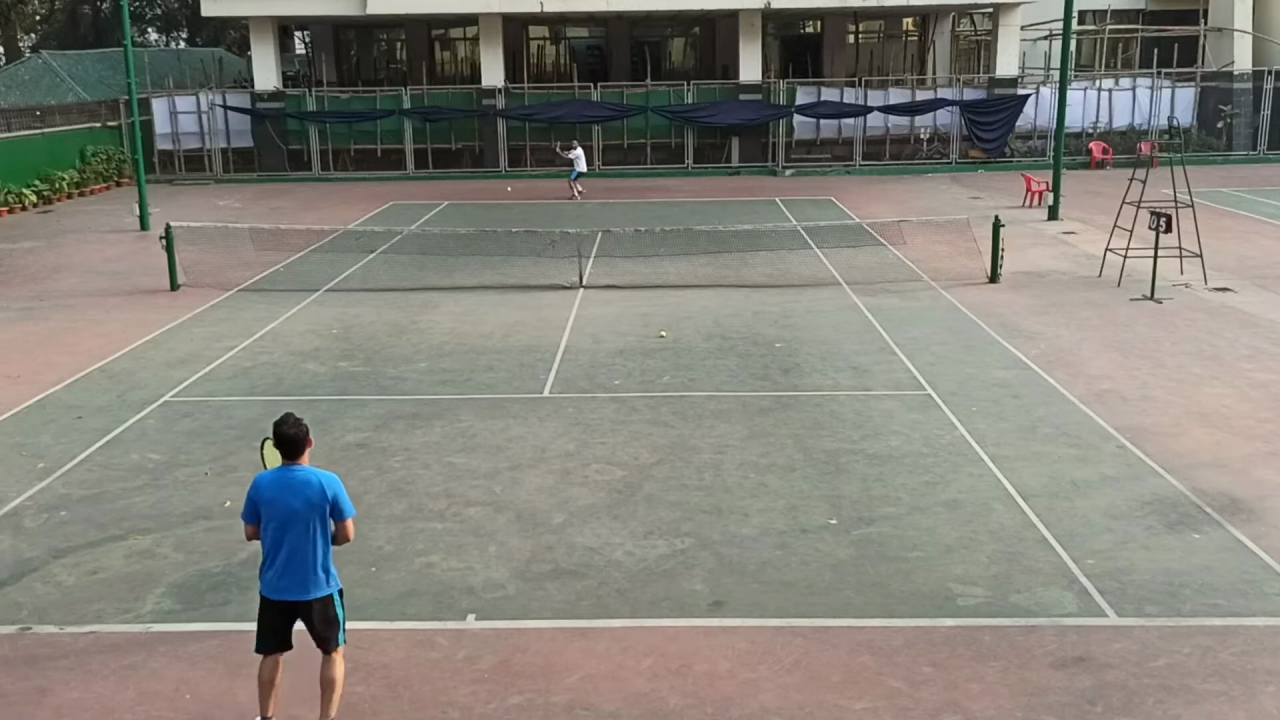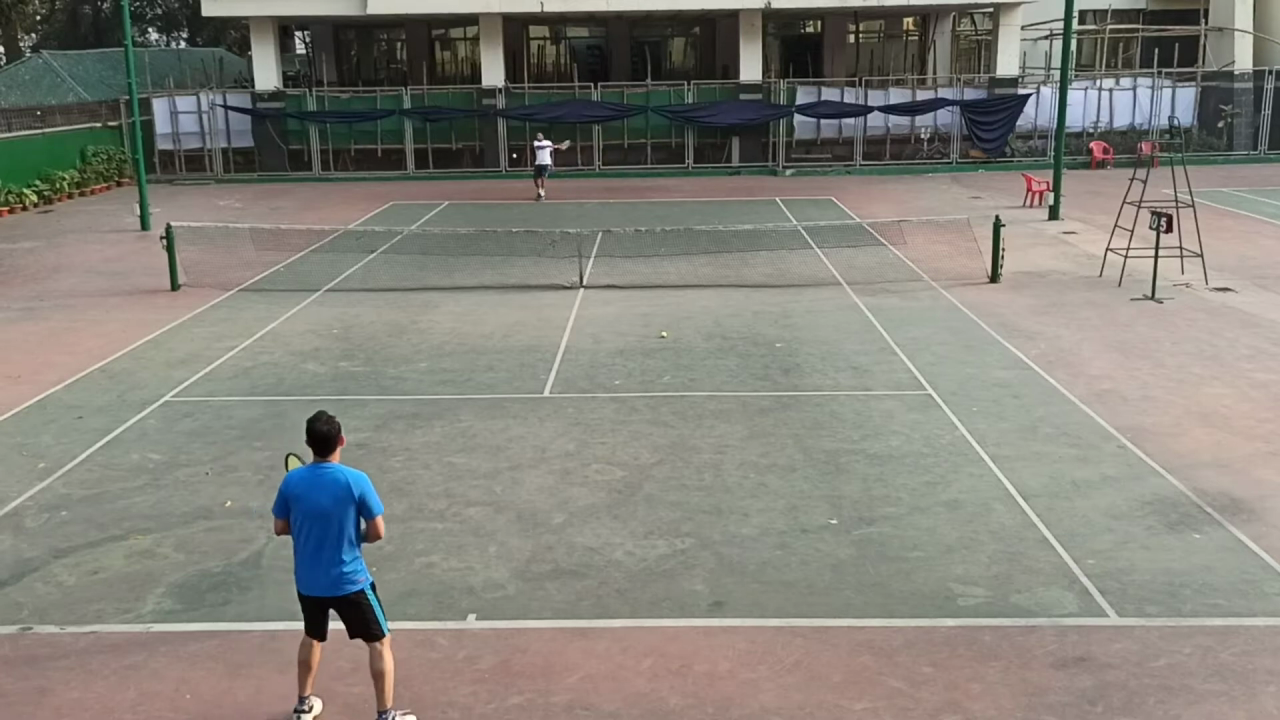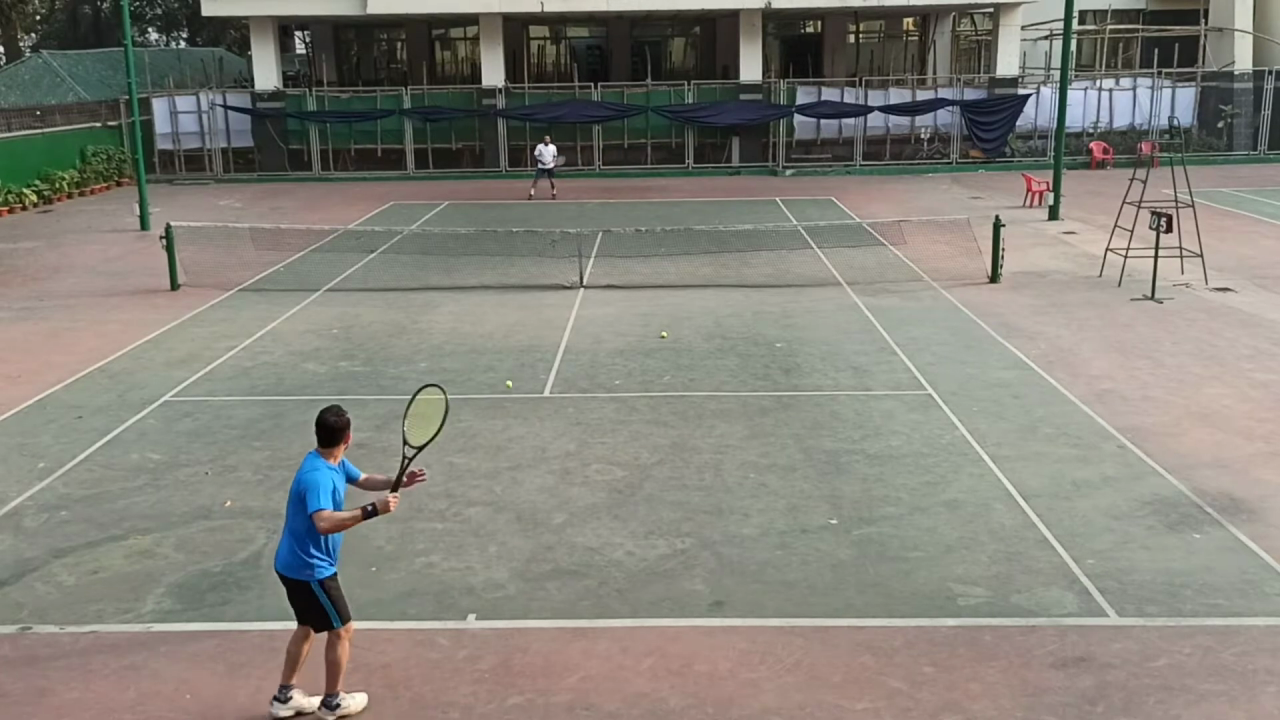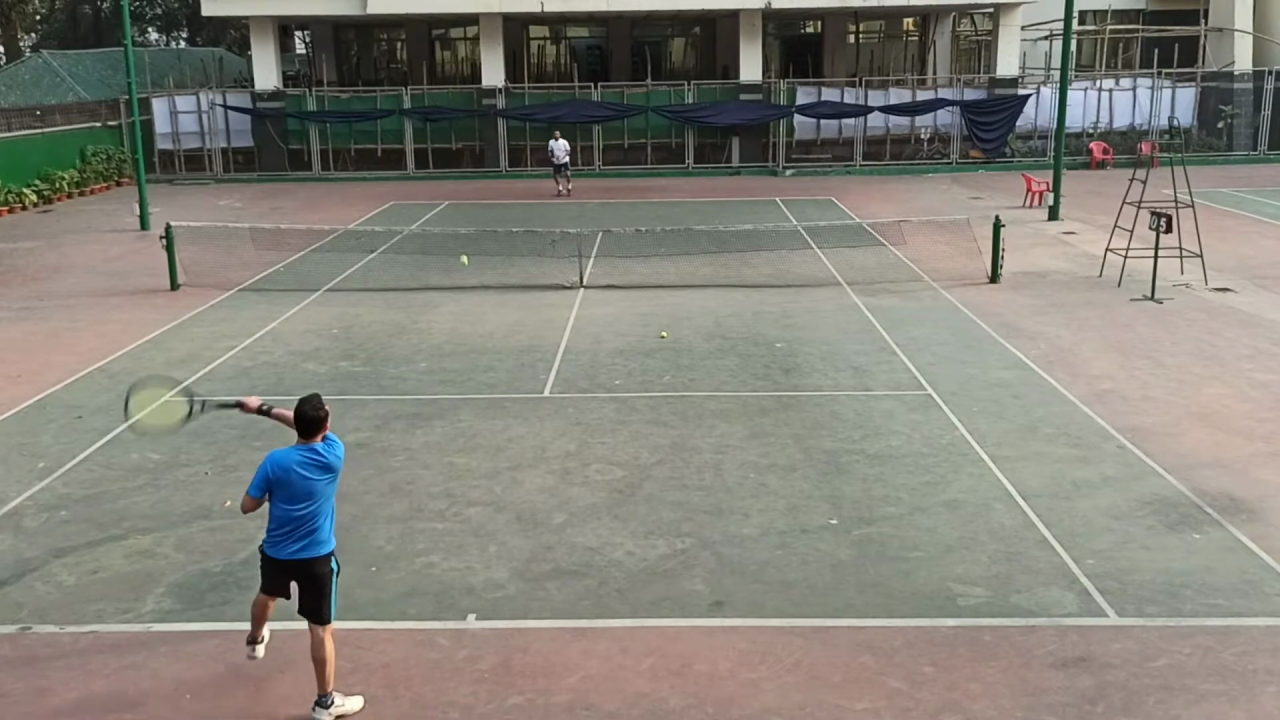
dt=0.7s
person 1, frame 1
left shoulder: (261, 484)
right shoulder: (328, 483)
left elbow: (251, 533)
right elbow: (346, 535)
left hip: (274, 588)
right hip: (319, 587)
left knee: (272, 655)
right knee: (332, 654)
person 1, frame 2
left shoulder: (292, 480)
right shoulder: (356, 481)
left elbow: (280, 528)
right elbow: (377, 532)
left hip: (308, 582)
right hip: (349, 581)
left knee: (312, 637)
right knee: (380, 643)
person 1, frame 3
left shoulder: (334, 464)
right shoulder: (317, 476)
left elbow: (364, 480)
right elbow: (324, 523)
left wrist: (399, 482)
right wrist: (371, 510)
left hip: (294, 565)
right hip: (309, 569)
left knee: (306, 627)
right knee: (341, 631)
person 1, frame 4
left shoulder: (274, 462)
right shoulder: (334, 453)
left elbow: (247, 506)
right elbow: (313, 429)
right wrist: (264, 409)
left hip: (276, 553)
right hip: (317, 557)
left knee: (266, 597)
right knee: (321, 629)
left ankle: (255, 641)
